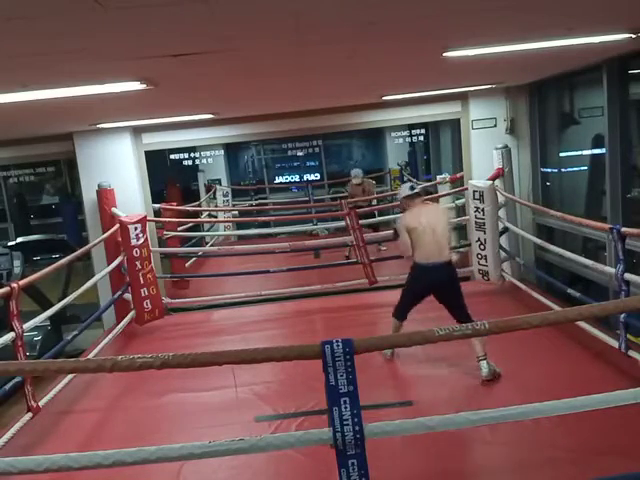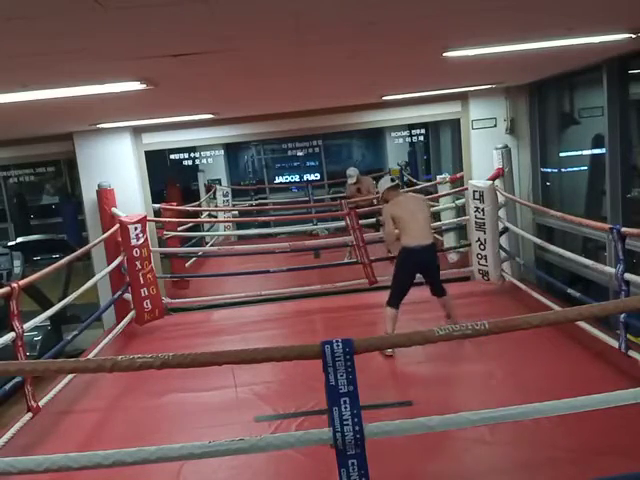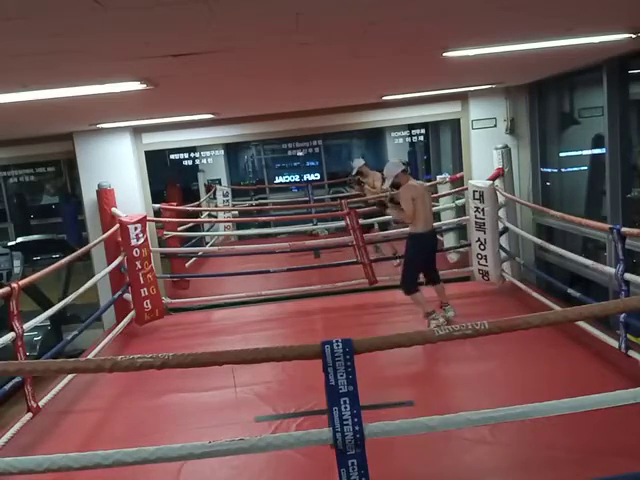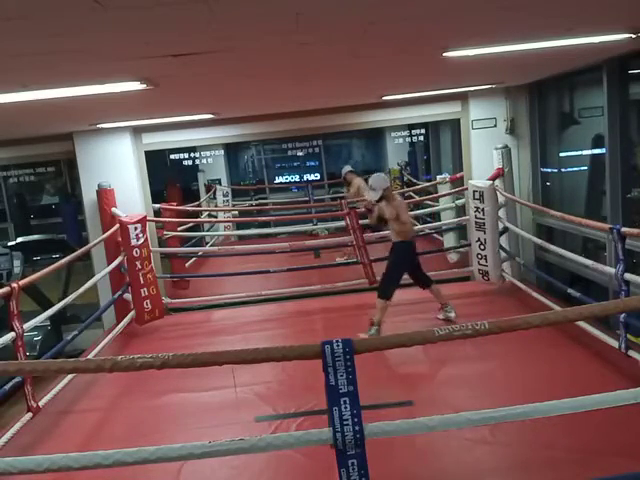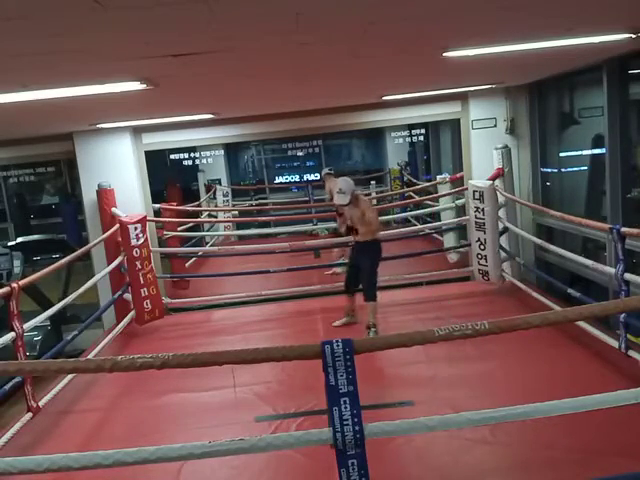
dt=0.4s
person 1, frame 1
left shoulder: (405, 219)
right shoulder: (441, 211)
left elbow: (407, 252)
left hip: (421, 271)
right hip: (445, 270)
left knee: (401, 311)
right knee: (464, 318)
left ankle: (390, 348)
right ankle: (484, 365)
person 1, frame 2
left shoulder: (388, 208)
right shoulder: (421, 199)
left elbow: (390, 240)
left hip: (409, 254)
right hip: (429, 250)
left knee: (394, 299)
right knee: (438, 288)
right ankle: (452, 323)
person 1, frame 3
left shoulder: (405, 190)
right shoulder: (422, 186)
left elbow: (408, 218)
left wrist: (390, 209)
right wrist: (397, 206)
left hip: (418, 239)
right hip: (430, 236)
left knee: (408, 284)
right knee: (432, 276)
left ankle: (433, 317)
right ankle: (447, 309)
person 1, frame 4
left shoulder: (397, 204)
right shoulder: (382, 201)
left elbow: (409, 230)
right elbow: (374, 221)
left wrist: (390, 223)
right wrist: (370, 211)
left hip: (403, 248)
right hip: (402, 246)
left knee: (385, 287)
right knee: (422, 279)
left ankle: (375, 328)
right ankle: (447, 309)
person 1, frame 5
left shoulder: (364, 203)
right shoulder: (344, 203)
left elbow: (376, 228)
right elbow: (343, 226)
left wrist: (356, 229)
right wrist: (345, 226)
left hip: (371, 247)
right hip: (357, 246)
left knee: (368, 287)
right knee: (349, 285)
left ankle: (372, 328)
right ankle: (350, 315)
